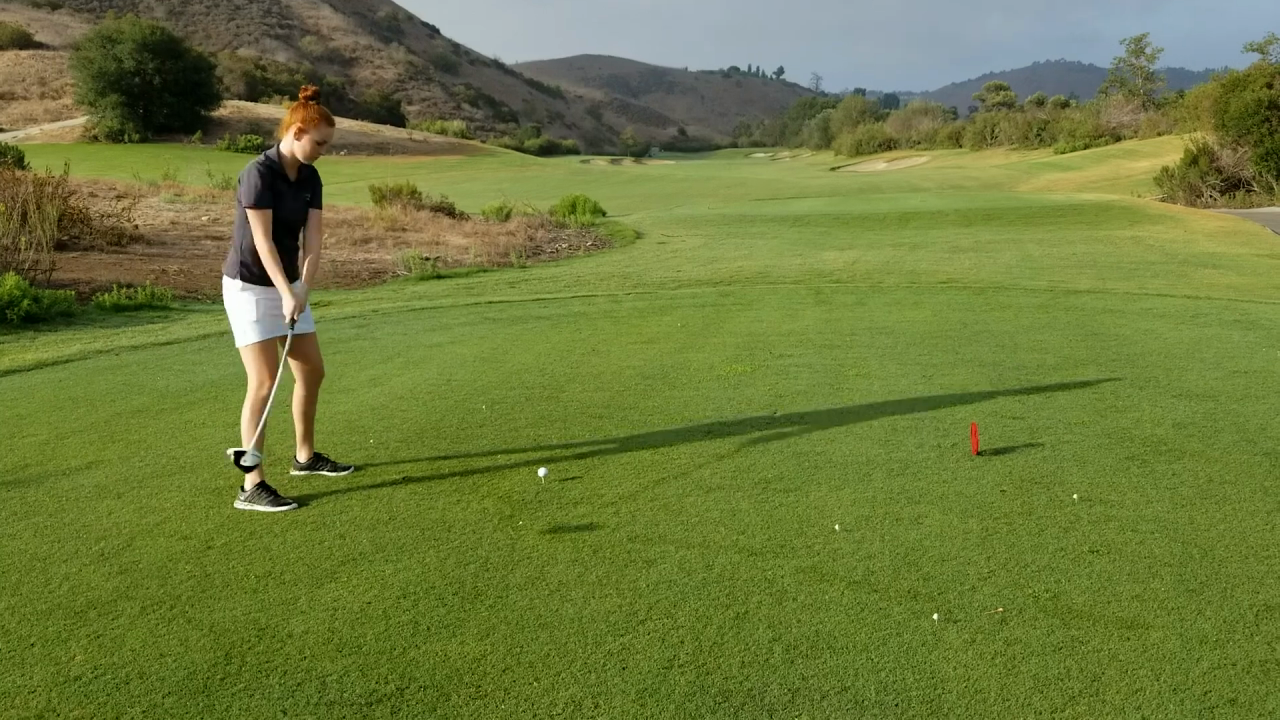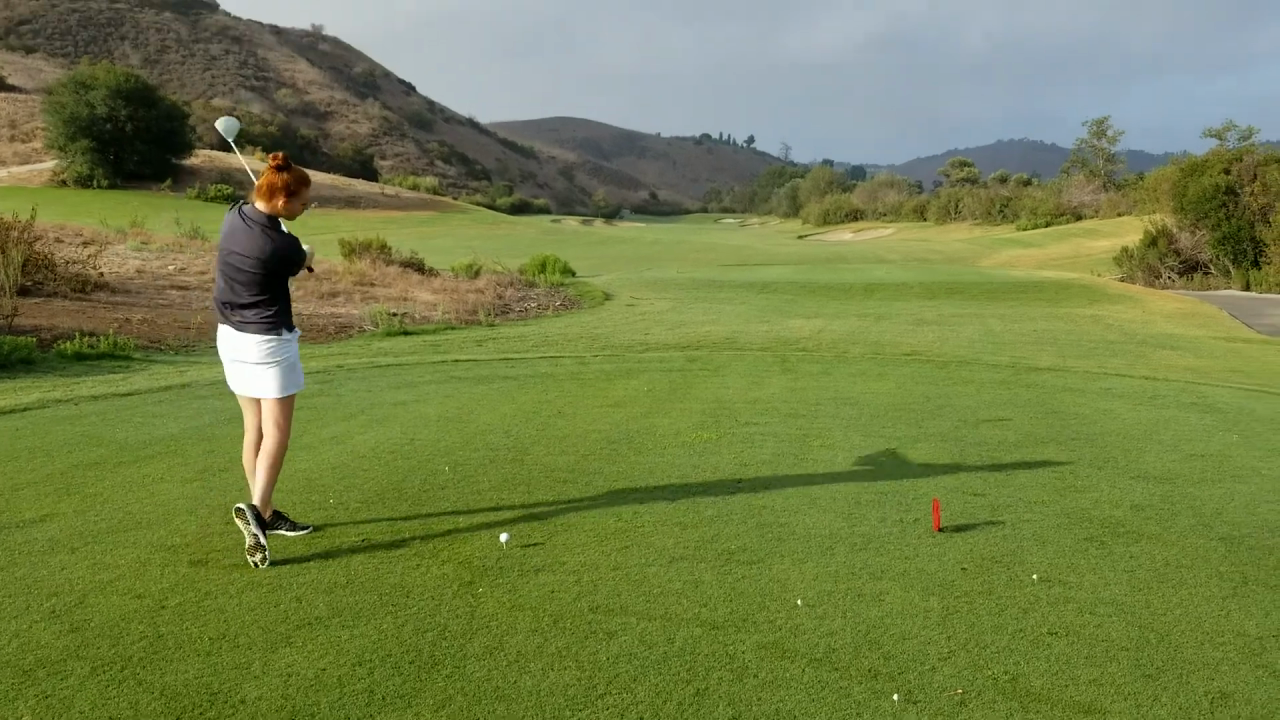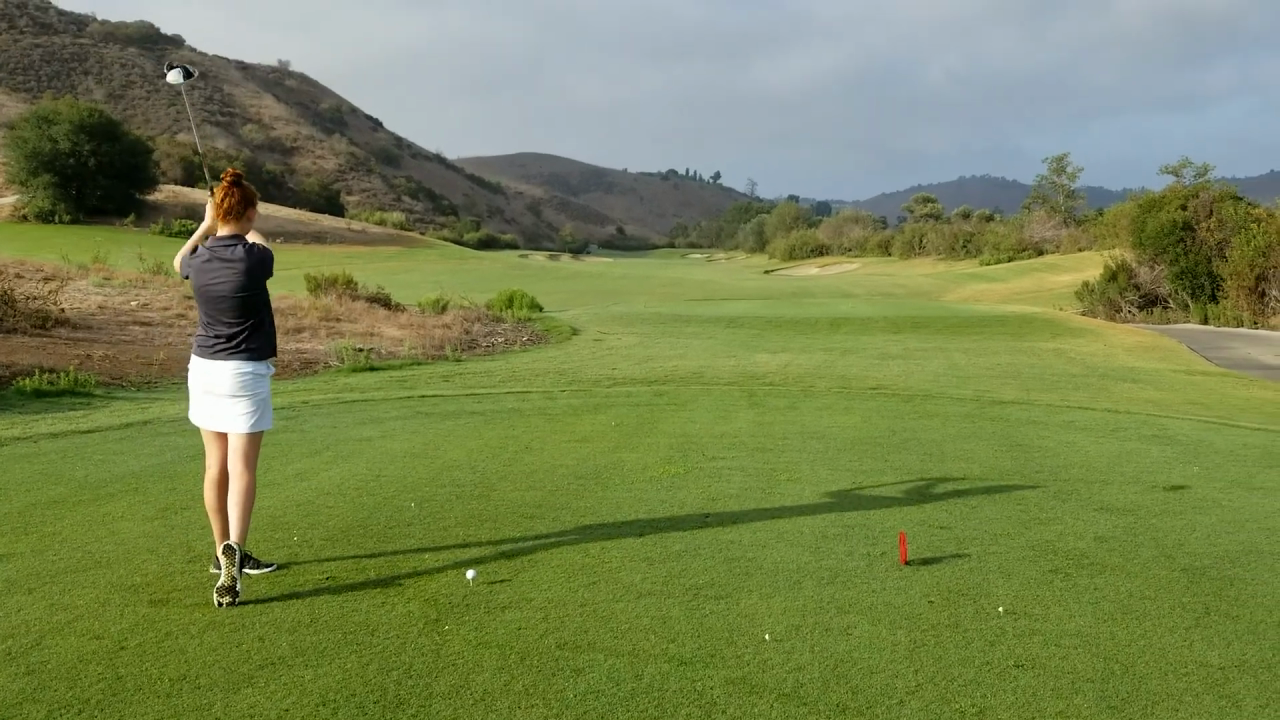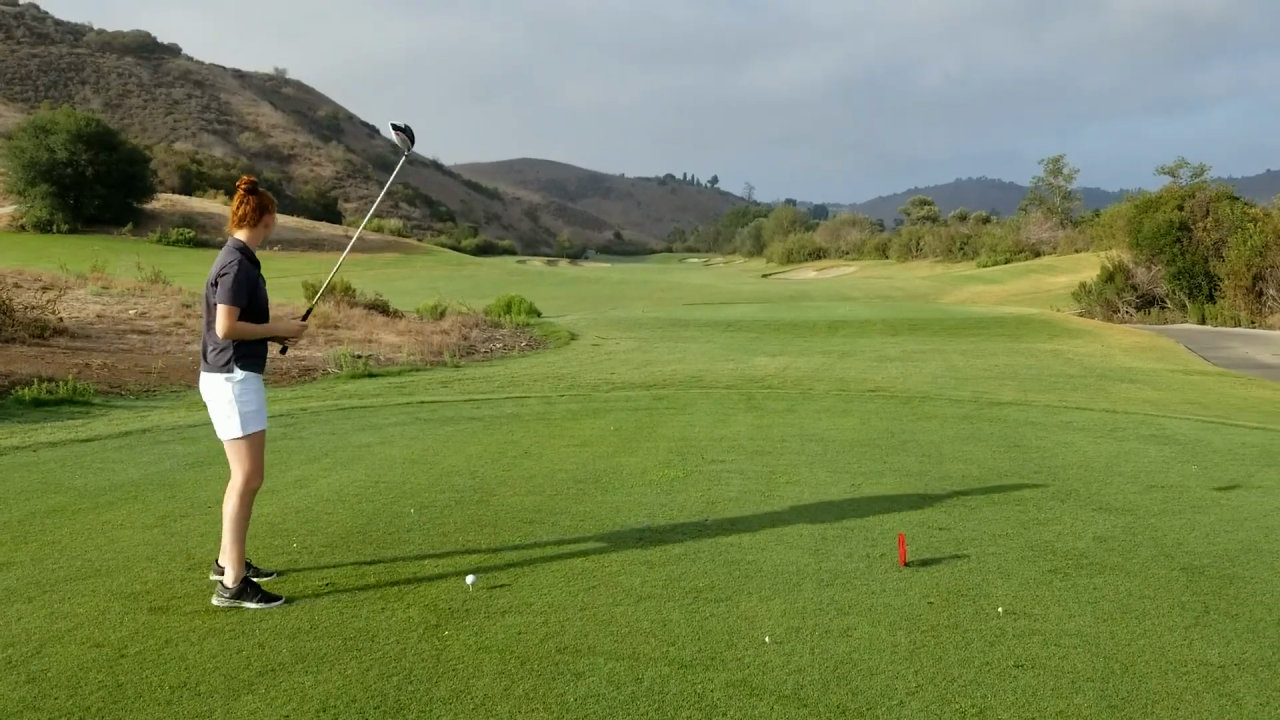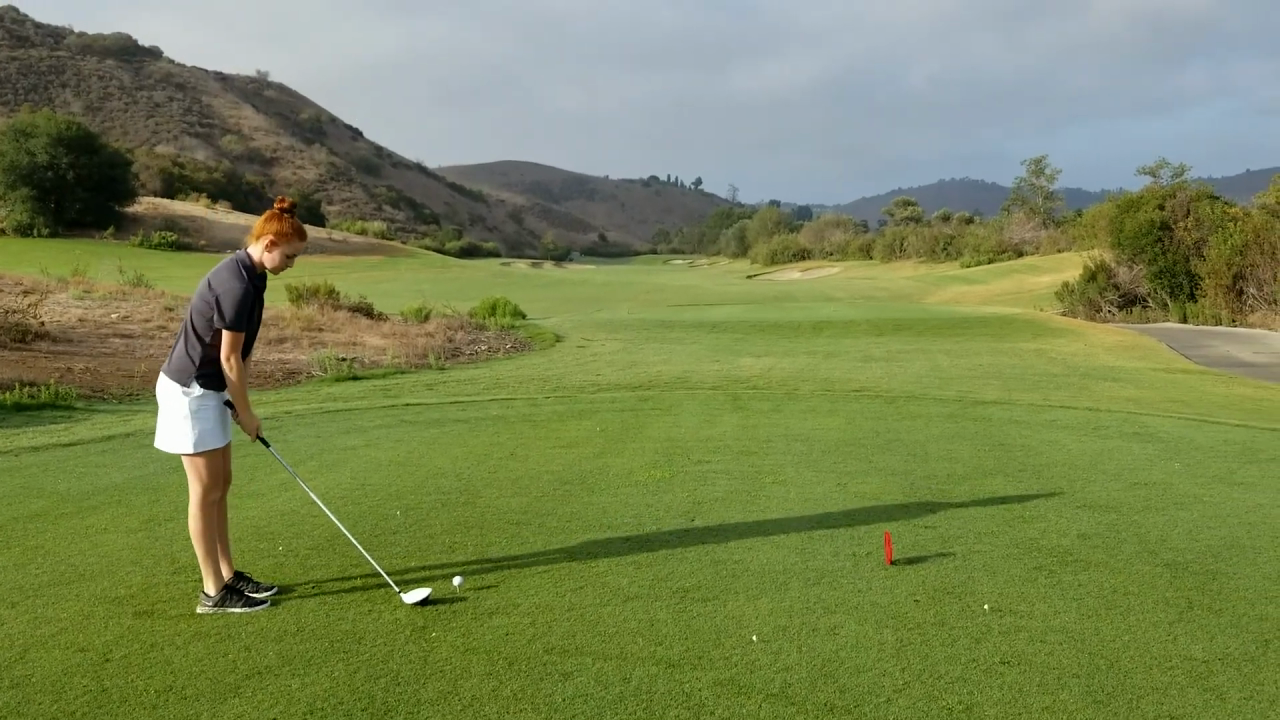
dt=1s
person 1, frame 1
left shoulder: (311, 179)
right shoulder: (258, 173)
left elbow: (311, 239)
right elbow: (264, 240)
left wrist: (300, 290)
right wrist: (287, 292)
left hip: (285, 287)
right hip: (248, 287)
left knee: (312, 372)
right knee: (263, 383)
left ankle: (305, 455)
right ankle: (252, 486)
person 1, frame 2
left shoulder: (235, 215)
right shoulder: (282, 245)
right elbow: (299, 259)
left wrist: (297, 256)
right wrist: (304, 256)
left hip: (231, 335)
right hip: (269, 341)
left knee: (256, 428)
right knee: (276, 432)
left ankle: (264, 514)
right ankle: (255, 507)
person 1, frame 3
left shoulder: (197, 259)
right shoulder: (256, 258)
left wrist: (208, 221)
right wrist: (229, 222)
left hip: (205, 368)
right hip: (246, 373)
left knee: (216, 466)
right knee: (241, 468)
left ankle: (225, 552)
right ankle: (233, 549)
person 1, frame 4
left shoulder: (238, 259)
right shoulder: (237, 264)
right elbow: (225, 328)
left wrist: (276, 331)
right wrist: (276, 328)
left hip: (237, 376)
right hip: (231, 378)
left knee: (246, 474)
right knee: (248, 476)
left ankle: (227, 559)
right ankle: (232, 582)
person 1, frame 5
left shoulder: (250, 274)
right shoulder: (237, 284)
left elbow: (242, 350)
right elbow: (229, 358)
left wrist: (240, 404)
right wrist: (245, 412)
left hip: (207, 390)
right hip: (189, 390)
left knee: (221, 485)
right knee: (206, 491)
left ankle: (228, 575)
right ankle: (213, 592)
